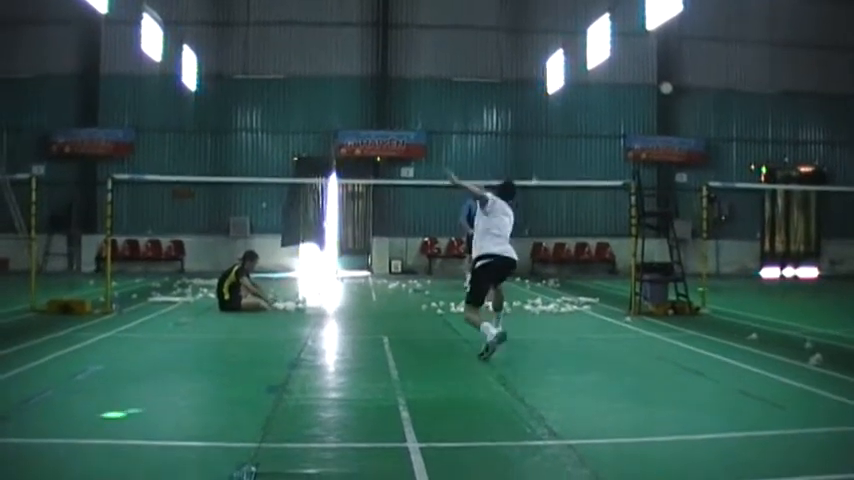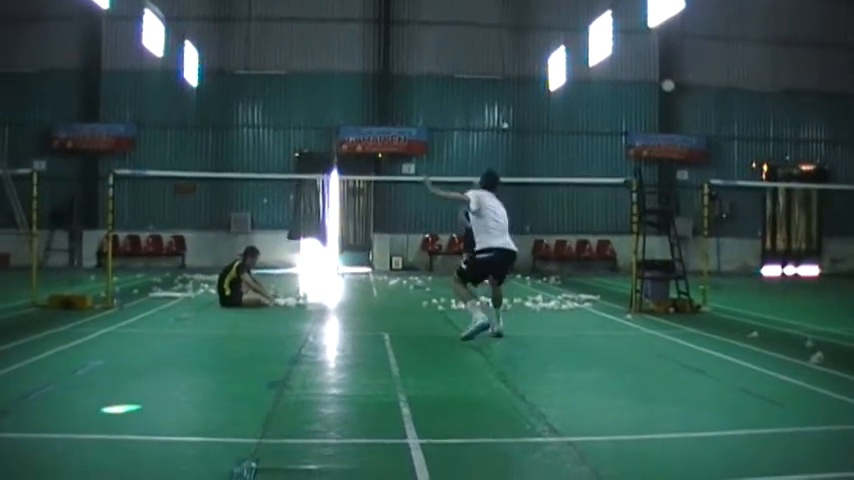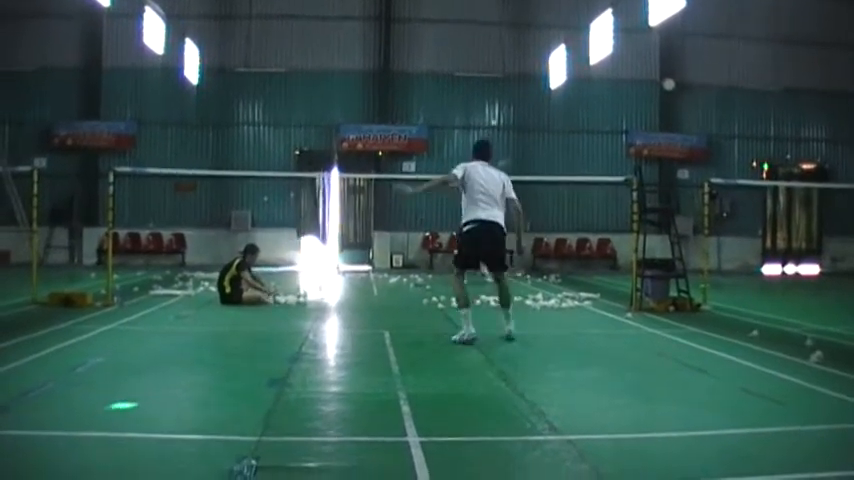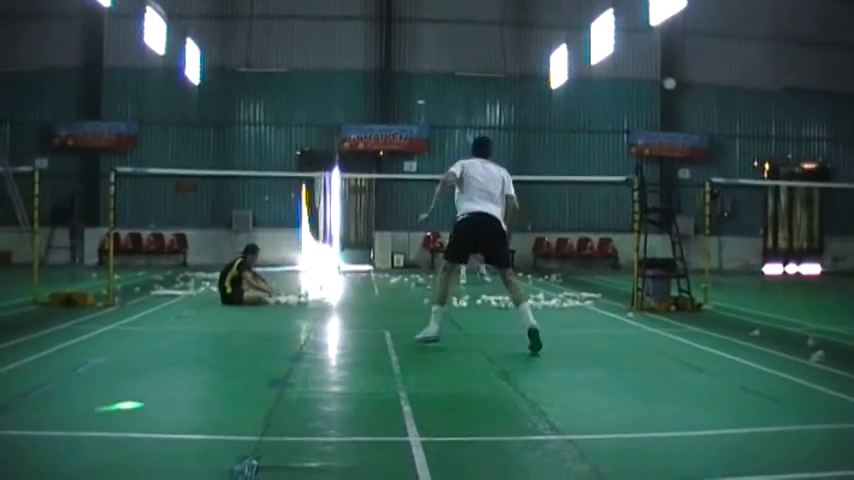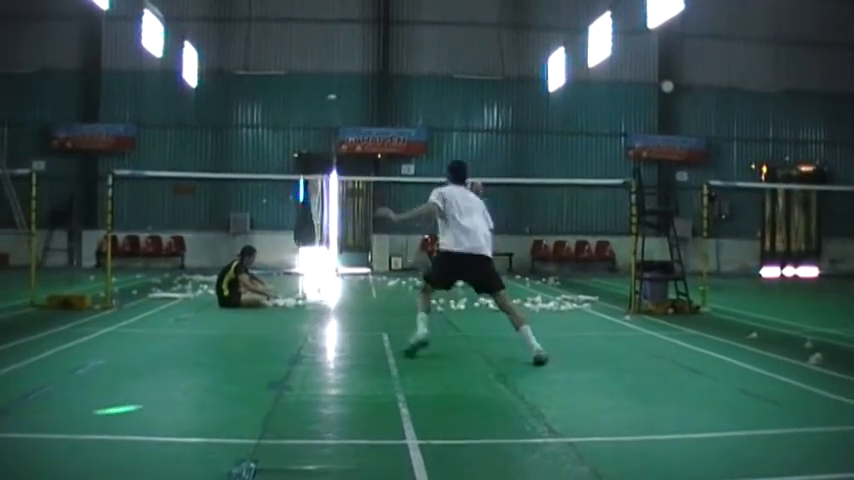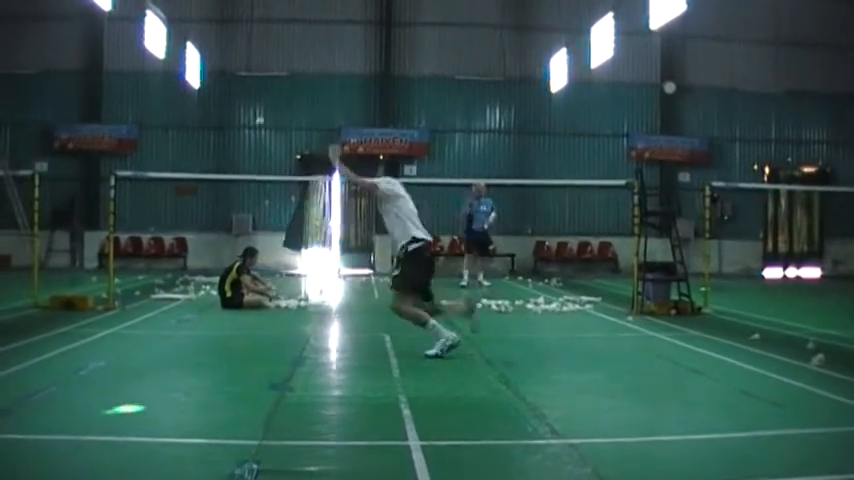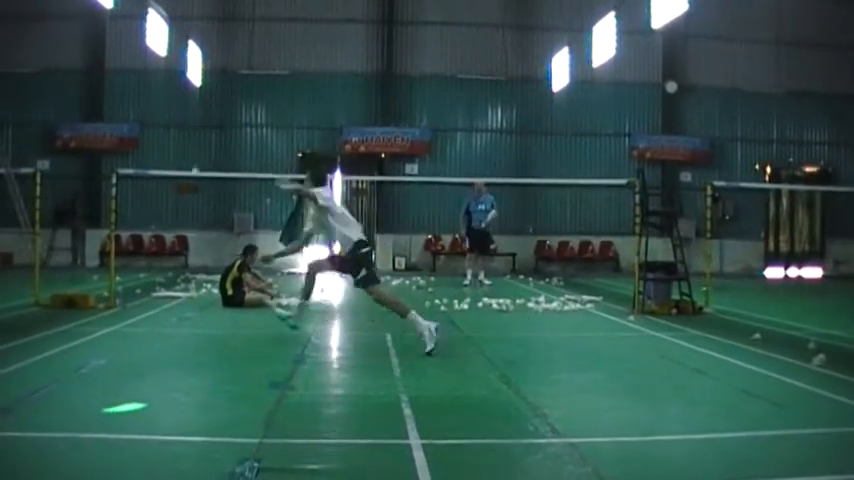
dt=0.2s
person 1, frame 1
left shoulder: (491, 201)
right shoulder: (508, 212)
left elbow: (480, 194)
left wrist: (458, 182)
left hip: (488, 257)
right hip: (509, 258)
left knee: (470, 313)
right knee: (495, 285)
left ankle: (492, 333)
right ankle: (496, 329)
person 1, frame 2
left shoulder: (478, 195)
right shoulder: (499, 205)
left elbow: (462, 199)
left wrist: (434, 190)
left hip: (489, 250)
right hip: (509, 251)
left knee: (459, 281)
right knee: (495, 283)
left ankle: (479, 317)
right ankle: (497, 325)
person 1, frame 3
left shoulder: (466, 168)
right shoulder: (502, 176)
left elbow: (446, 180)
right elbow: (517, 208)
left wrist: (416, 190)
right wrist: (519, 239)
left hip: (474, 227)
right hip: (496, 228)
left knee: (458, 276)
right knee: (500, 278)
left ankle: (468, 330)
right ankle: (509, 327)
person 1, frame 4
left shoulder: (464, 164)
right shoulder: (501, 172)
left elbow: (446, 180)
right elbow: (513, 205)
left wrist: (430, 209)
right wrist: (505, 227)
left hip: (468, 220)
right hip: (494, 223)
left knee: (446, 272)
right knee: (508, 277)
left ankle: (433, 328)
right ankle: (530, 325)
person 1, frame 5
left shoulder: (442, 192)
right shoulder: (477, 201)
left elbow: (429, 208)
right elbow: (490, 232)
left wrist: (396, 217)
left hip: (452, 252)
right hip: (480, 254)
left knee: (425, 291)
right knee: (503, 301)
left ankle: (421, 332)
right ankle: (535, 349)
person 1, frame 6
left shoulder: (388, 184)
right shoulder: (393, 191)
left elbow: (354, 179)
left wrist: (336, 159)
left hip: (413, 246)
right hip: (420, 246)
left knee: (398, 304)
right knee: (421, 307)
left ankle: (446, 336)
right ankle: (464, 307)
person 1, frame 7
left shoulder: (322, 194)
right shoulder: (315, 214)
left elbow: (304, 192)
right elbow: (302, 242)
right wrist: (274, 255)
left hip: (357, 249)
right hip: (346, 252)
left knee: (377, 294)
right knee: (313, 268)
left ankle: (425, 328)
right ankle: (298, 312)
